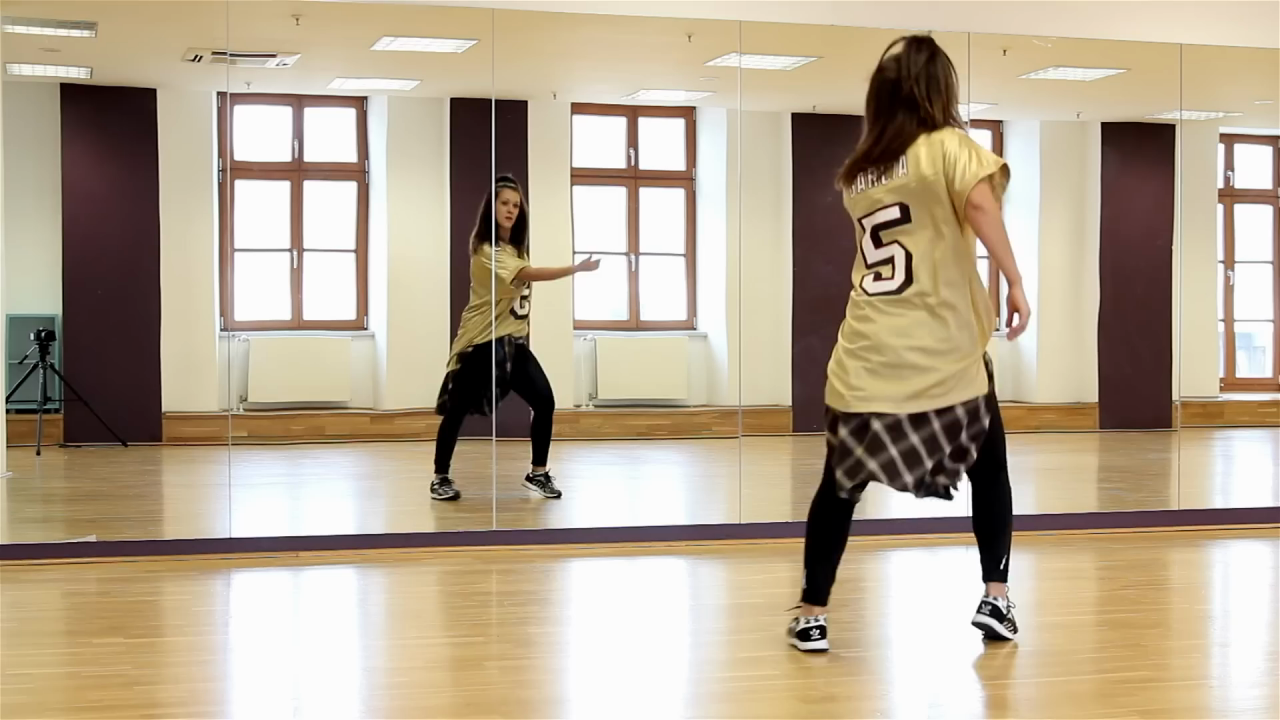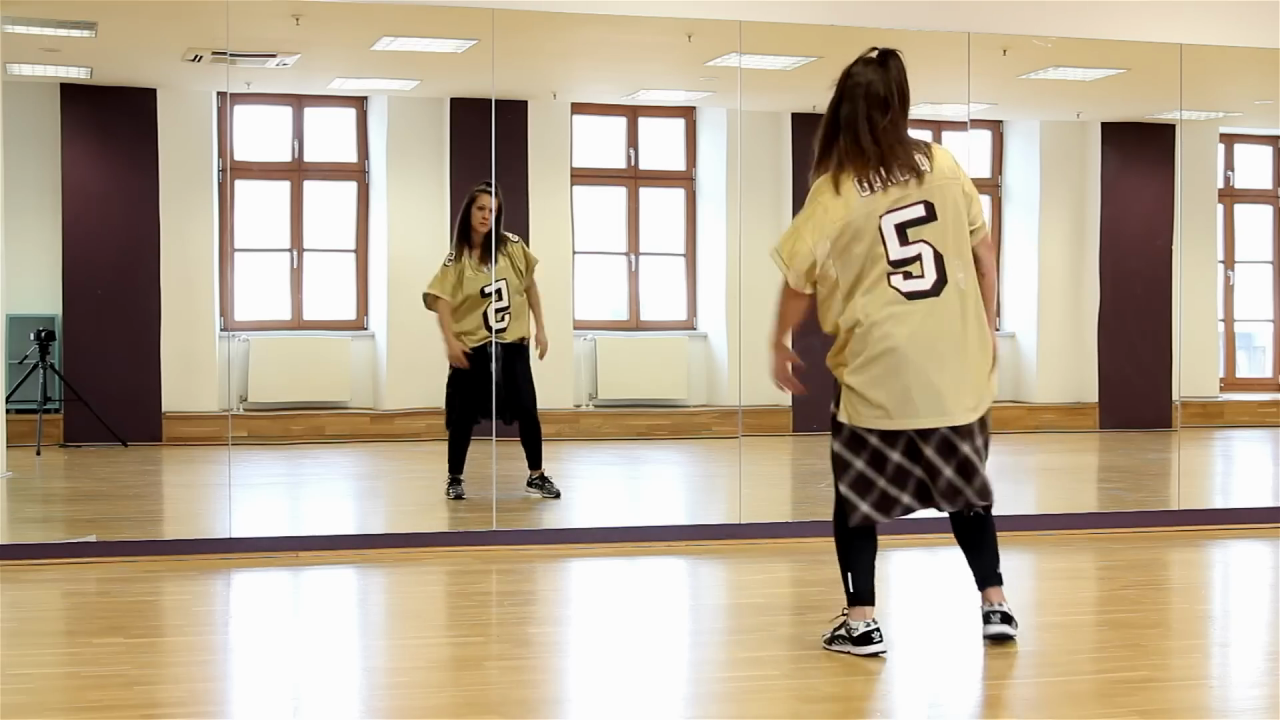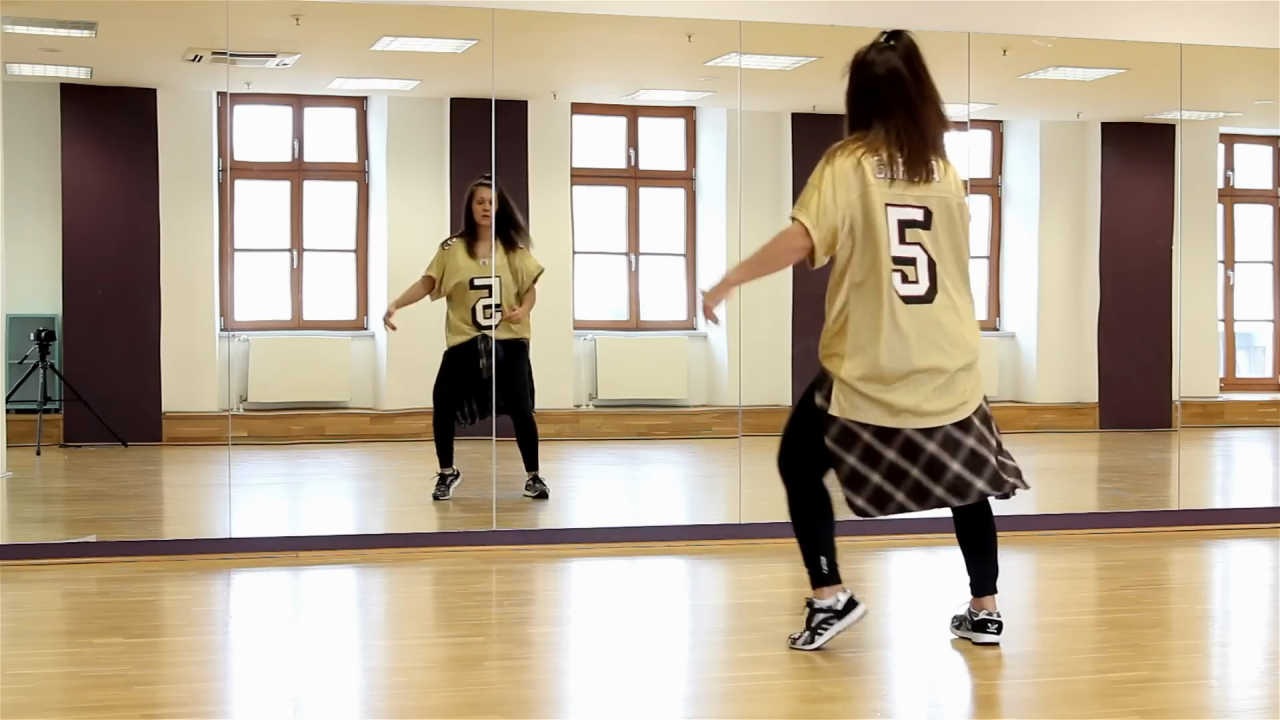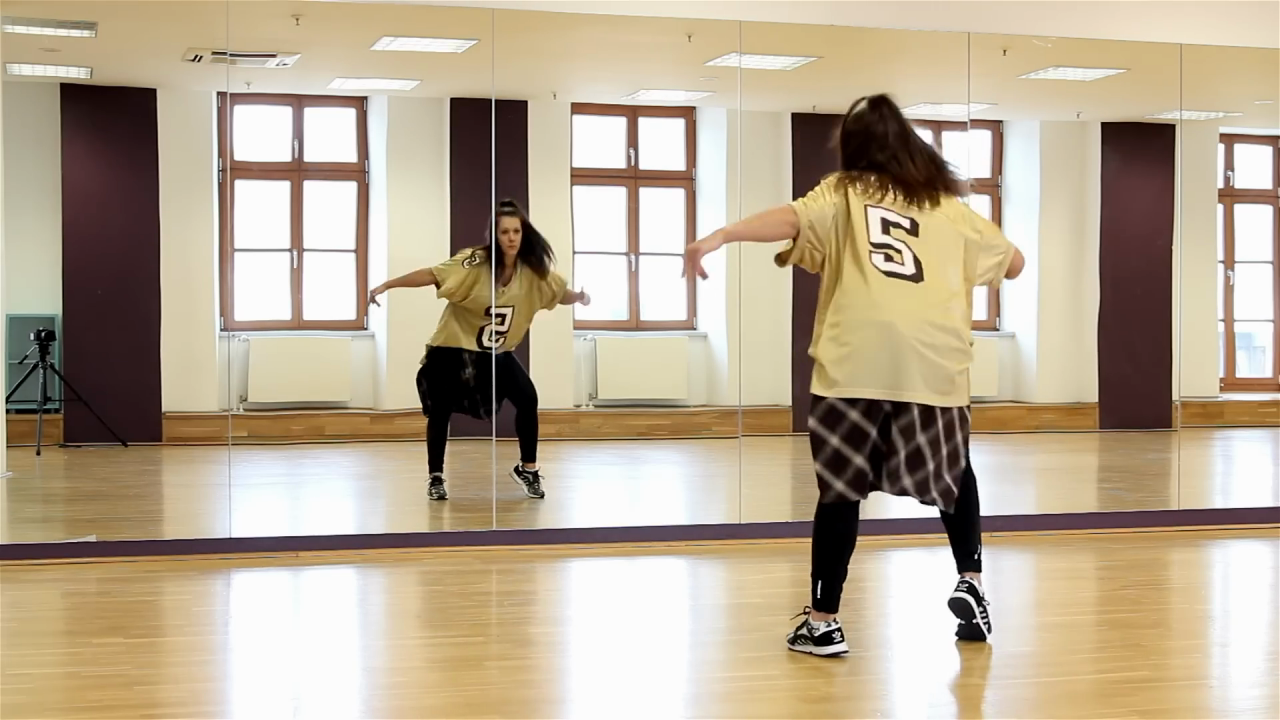
dt=1s
person 1, frame 1
left shoulder: (856, 173)
right shoulder: (950, 147)
right elbow: (980, 204)
right wrist: (1015, 284)
left hip: (869, 355)
right hip: (946, 349)
left knee: (841, 485)
right knee: (988, 469)
left ankle: (812, 615)
right ankle: (995, 598)
person 1, frame 2
left shoulder: (833, 187)
right shoulder: (939, 162)
left elbow: (799, 285)
right elbow: (982, 247)
left wrist: (780, 345)
right wrist: (987, 325)
left hip: (881, 367)
right hip: (953, 361)
left knee: (855, 489)
right knee: (961, 480)
left ankle: (860, 618)
right ankle: (995, 603)
person 1, frame 3
left shoulder: (848, 163)
right shoulder: (946, 171)
left elbow: (804, 239)
left wrist: (727, 280)
left hip: (868, 361)
right hip: (947, 361)
left knee: (799, 464)
right knee: (967, 480)
left ankle: (830, 597)
right ankle: (985, 609)
person 1, frame 4
left shoulder: (841, 192)
right shoulder: (946, 206)
left elbow: (791, 220)
right elbow: (1011, 262)
left wrist: (720, 233)
right wrist: (966, 273)
left hip: (859, 353)
right hip: (937, 353)
left knee: (840, 487)
right knee: (951, 475)
left ankle: (822, 622)
right ankle: (970, 581)
person 2, frame 1
left shoulder: (514, 245)
right shoulder: (486, 249)
right elbow: (531, 275)
right wrist: (577, 268)
left hip: (513, 342)
right hip: (483, 341)
left knee: (545, 401)
right knee: (457, 408)
left ankle: (538, 474)
right ankle: (440, 479)
person 2, frame 2
left shoulder: (510, 245)
right shoulder: (456, 259)
left elbow: (529, 284)
right elbow: (439, 300)
left wrist: (540, 327)
right wrist: (449, 338)
left hip: (511, 344)
right hip: (473, 349)
left knee: (526, 408)
right knee: (464, 415)
left ankle: (537, 476)
right ankle: (454, 478)
person 2, frame 3
left shoulder: (514, 246)
right shoulder: (454, 247)
left elbow: (530, 287)
right elbow: (428, 282)
left wrist: (524, 309)
right wrist: (394, 305)
left hip: (509, 342)
right hip: (465, 342)
left knee: (520, 409)
right knee: (444, 404)
left ankle: (533, 477)
right ankle: (447, 472)
person 2, frame 4
left shoulder: (535, 268)
right shoulder: (474, 263)
left elbow: (560, 293)
right elbow: (432, 275)
left wrist: (579, 297)
right wrist: (386, 284)
left hip: (497, 352)
right hip: (452, 348)
left knee: (527, 399)
right knee: (440, 409)
left ankle: (527, 469)
right ankle: (436, 477)
